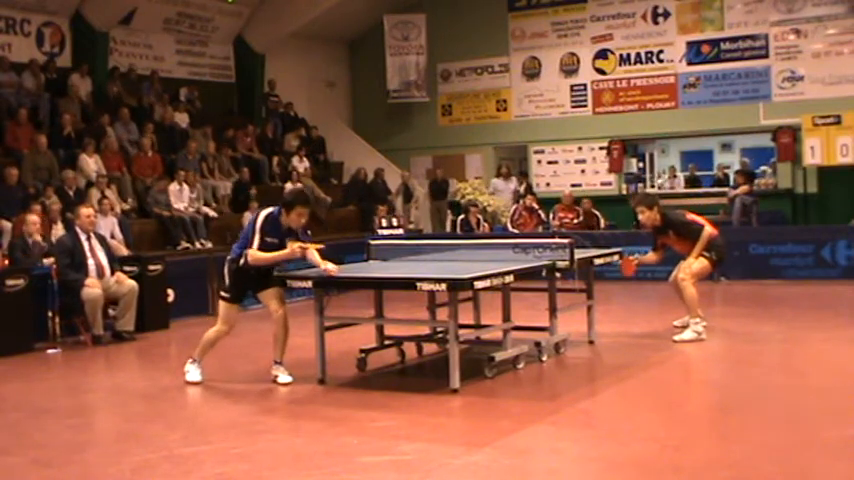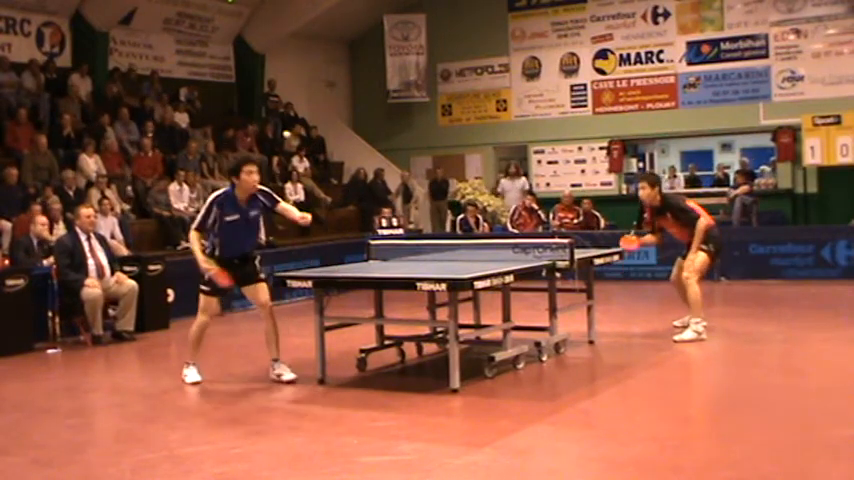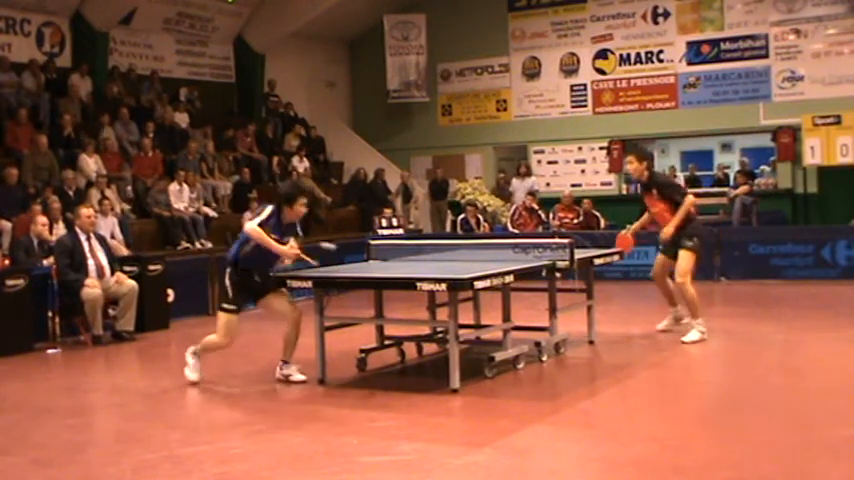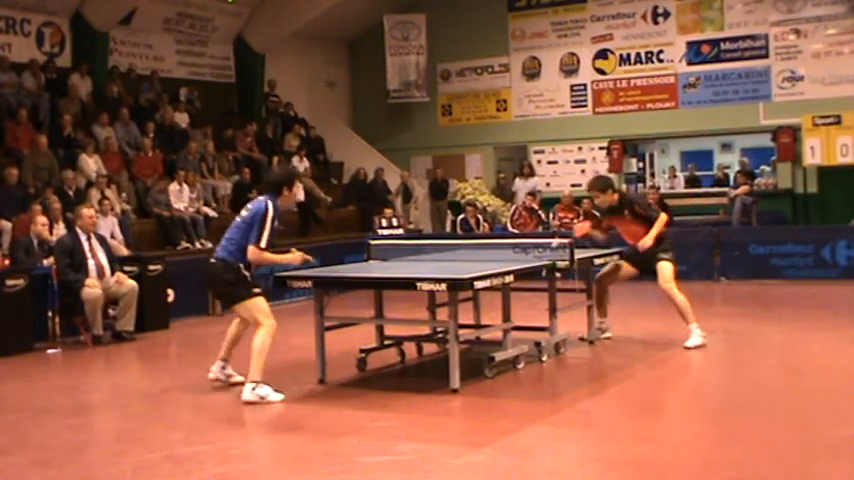
dt=0.5s
person 1, frame 1
left shoulder: (296, 224)
right shoulder: (264, 219)
left elbow: (308, 248)
right elbow: (253, 257)
left wrist: (322, 263)
right wrist: (287, 253)
left hip: (264, 271)
right hip: (239, 268)
left knee: (280, 313)
right knee: (224, 326)
left ankle: (278, 366)
right ankle: (194, 362)
person 1, frame 2
left shoulder: (260, 194)
right shoulder: (218, 200)
left elbow: (284, 207)
right elbow: (195, 232)
left wrist: (300, 216)
right wrist: (200, 257)
left hip: (247, 260)
right hip: (218, 261)
left knee: (267, 308)
right knee: (205, 316)
left ankle: (276, 364)
right ankle: (190, 365)
person 1, frame 3
left shoulder: (291, 223)
right shoulder: (270, 213)
left elbow: (292, 242)
right elbow: (250, 229)
left wrist: (289, 254)
right wrist: (281, 249)
left hip: (260, 276)
right hip: (237, 273)
left knee: (294, 315)
right knee: (225, 338)
left ankle: (284, 366)
right ankle: (194, 355)
person 1, frame 4
left shoulder: (261, 202)
right shoulder: (268, 209)
right elbow: (253, 255)
right wrist: (287, 259)
left hip: (222, 268)
right hip: (230, 271)
left knee: (248, 318)
right knee: (267, 324)
left ankle: (221, 367)
right ankle: (254, 386)
person 2, frame 1
left shoulder: (675, 220)
right shoulder: (657, 228)
left elbow: (706, 231)
right elbow: (657, 255)
left wrist: (692, 257)
right wrist: (639, 260)
left hip: (712, 247)
right hip: (696, 250)
left knee: (684, 277)
right knee: (675, 280)
left ankle: (697, 328)
right ankle: (696, 316)
person 2, frame 2
left shoulder: (673, 203)
right shoulder: (654, 210)
left elbow: (702, 221)
right elbow: (655, 237)
left wrist: (692, 253)
right wrist: (638, 241)
left hip: (708, 238)
right hip: (694, 242)
left knee: (689, 276)
right knee: (676, 279)
left ankle: (697, 327)
right ankle: (696, 316)
person 2, frame 3
left shoulder: (661, 180)
right shoulder: (644, 185)
left elbow: (690, 199)
left wrist: (672, 225)
right wrist: (634, 228)
left hip: (687, 232)
right hip: (671, 235)
left knee: (681, 280)
right knee: (658, 276)
left ankle: (699, 326)
right ankle: (676, 313)
person 2, frame 4
left shoulder: (633, 200)
right shoulder: (608, 210)
left elbow: (662, 217)
right elbow: (603, 234)
left wrist: (650, 237)
right wrist: (589, 230)
left hip: (657, 247)
right hip: (637, 251)
left knee: (668, 287)
right knee: (601, 279)
left ankle: (696, 332)
right ankle: (602, 326)
person 3, frame 1
left shoulder: (99, 238)
right shoulder: (65, 242)
left elbow: (112, 260)
right elbow: (63, 272)
left wrist: (117, 271)
right wrist: (84, 280)
left hip: (108, 281)
right hip: (84, 284)
left knee: (131, 286)
right knee: (95, 294)
left ankle: (122, 329)
right ankle: (97, 334)
person 3, frame 2
left shoulder: (100, 238)
right shoulder: (65, 242)
left elbow: (112, 260)
right elbow: (63, 272)
left wrist: (117, 272)
right wrist: (84, 280)
left hip: (108, 281)
right hip: (85, 284)
left knee: (131, 286)
right knee: (95, 294)
left ankle: (122, 329)
right ankle: (97, 334)
person 3, frame 3
left shoulder: (99, 238)
right shoulder: (65, 242)
left elbow: (112, 261)
right elbow: (63, 272)
left wrist: (117, 272)
right wrist: (84, 280)
left hip: (108, 281)
right hip: (84, 285)
left knee: (131, 286)
right knee: (95, 294)
left ankle: (122, 329)
right ankle: (97, 334)
person 3, frame 4
left shoulder: (100, 238)
right shoulder: (65, 242)
left elbow: (112, 261)
right elbow: (63, 272)
left wrist: (117, 272)
right wrist: (84, 280)
left hip: (108, 281)
right hip: (84, 285)
left knee: (131, 286)
right knee: (95, 294)
left ankle: (122, 329)
right ankle: (97, 334)
